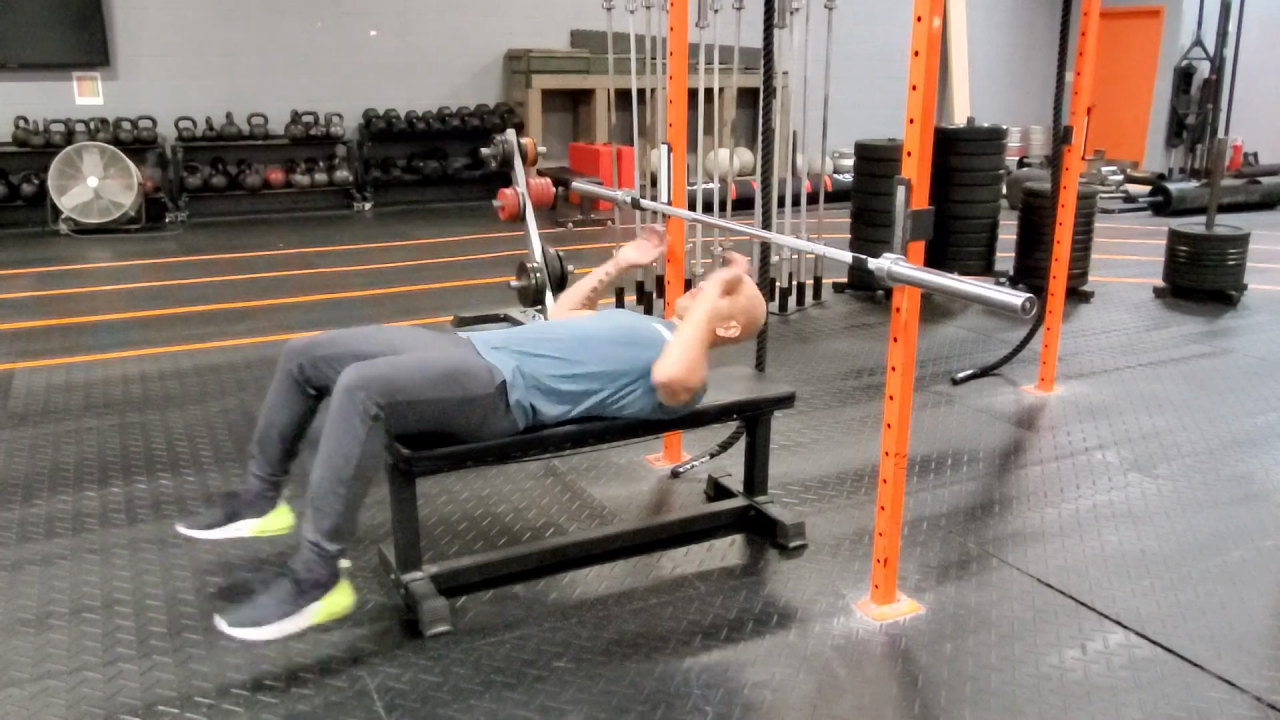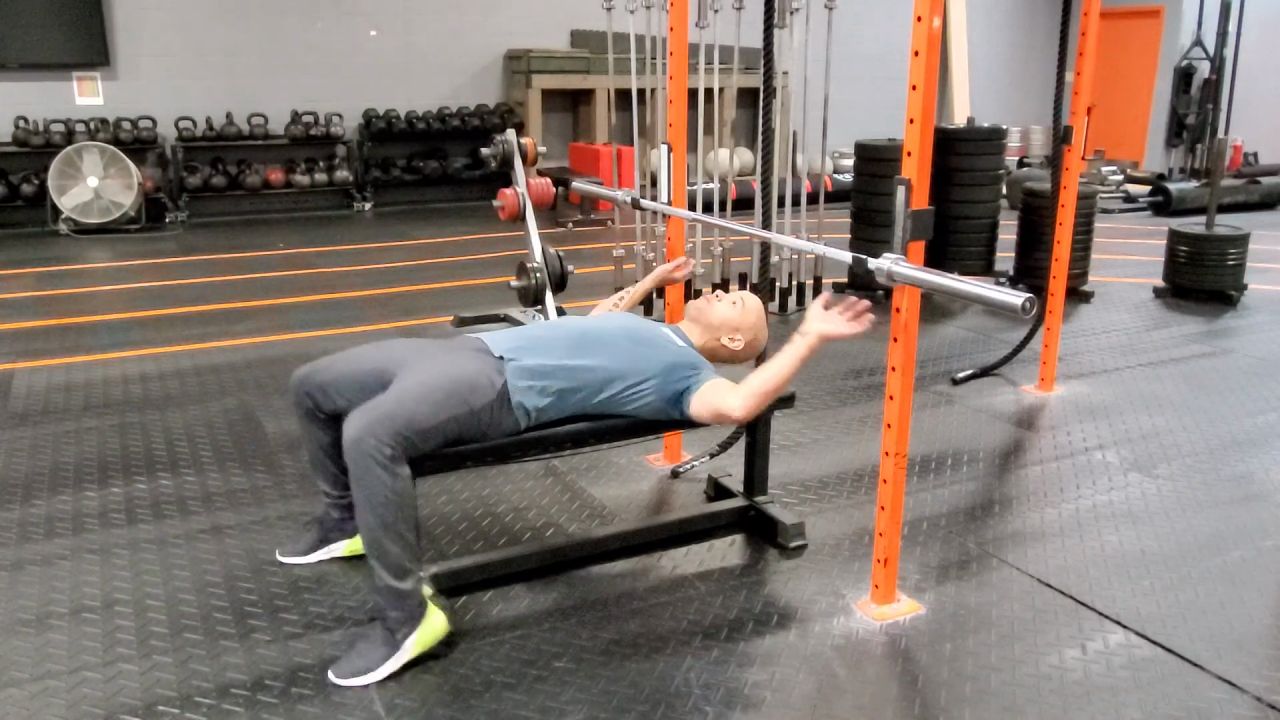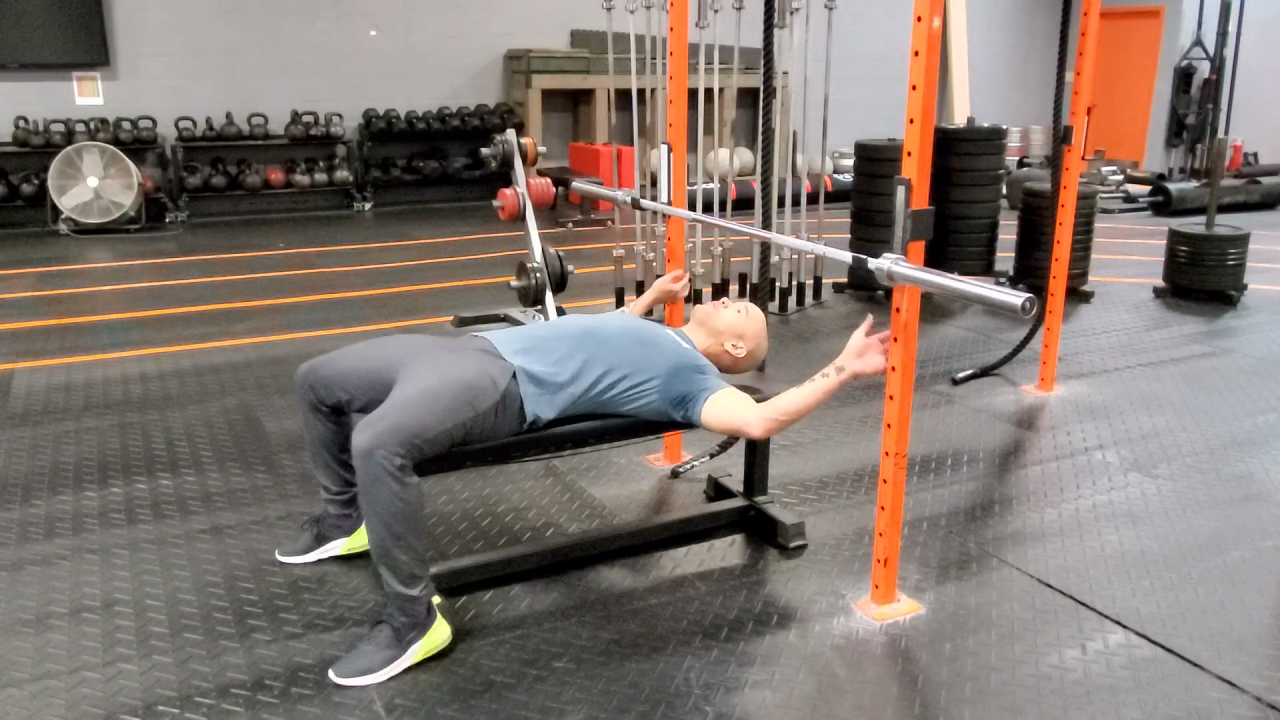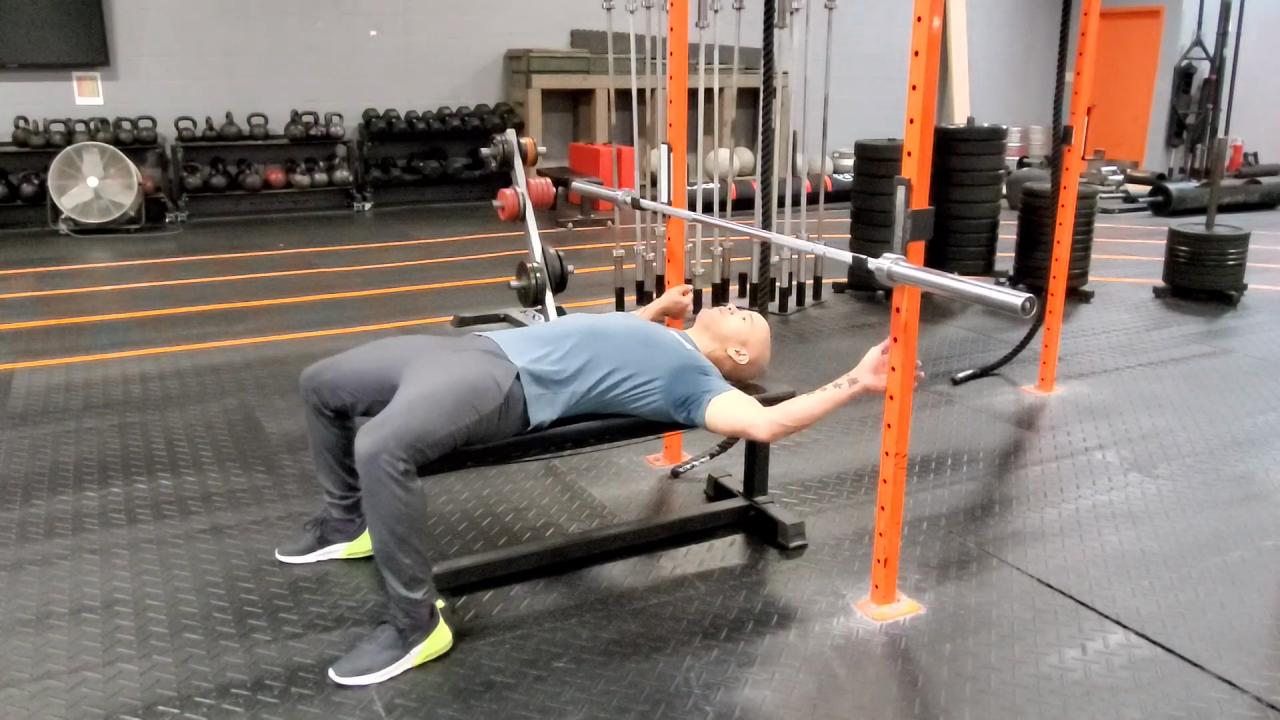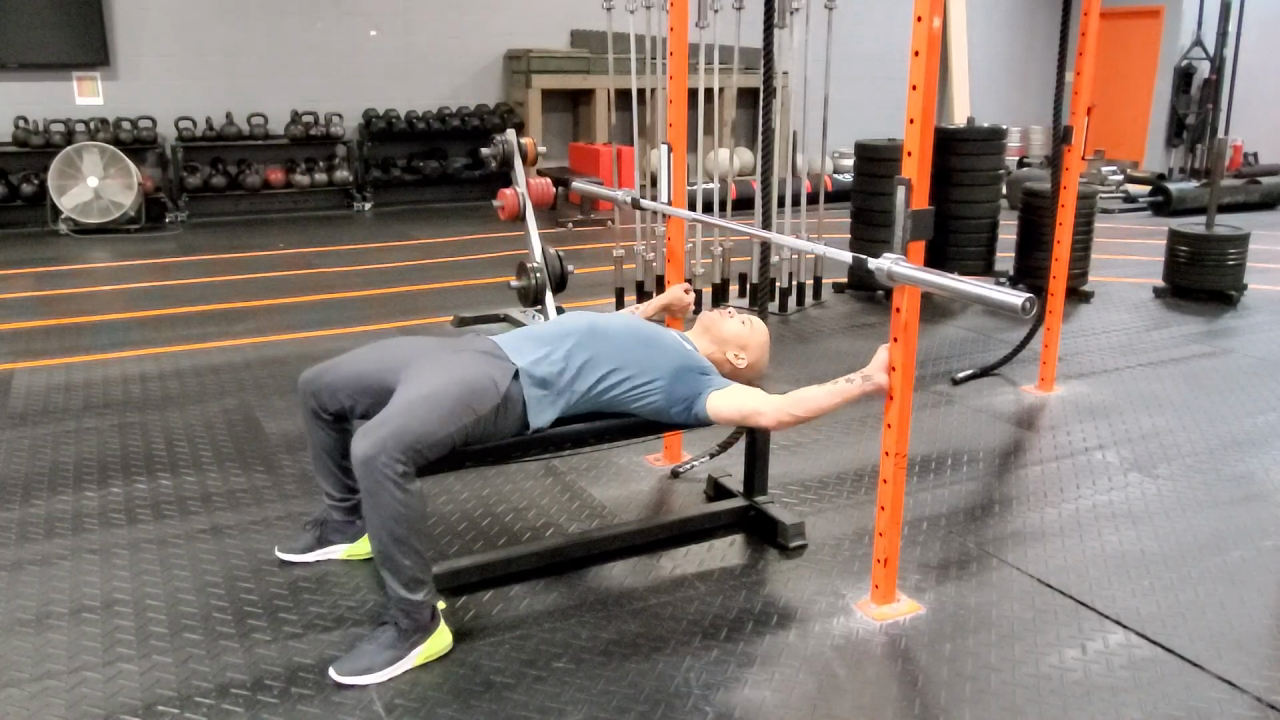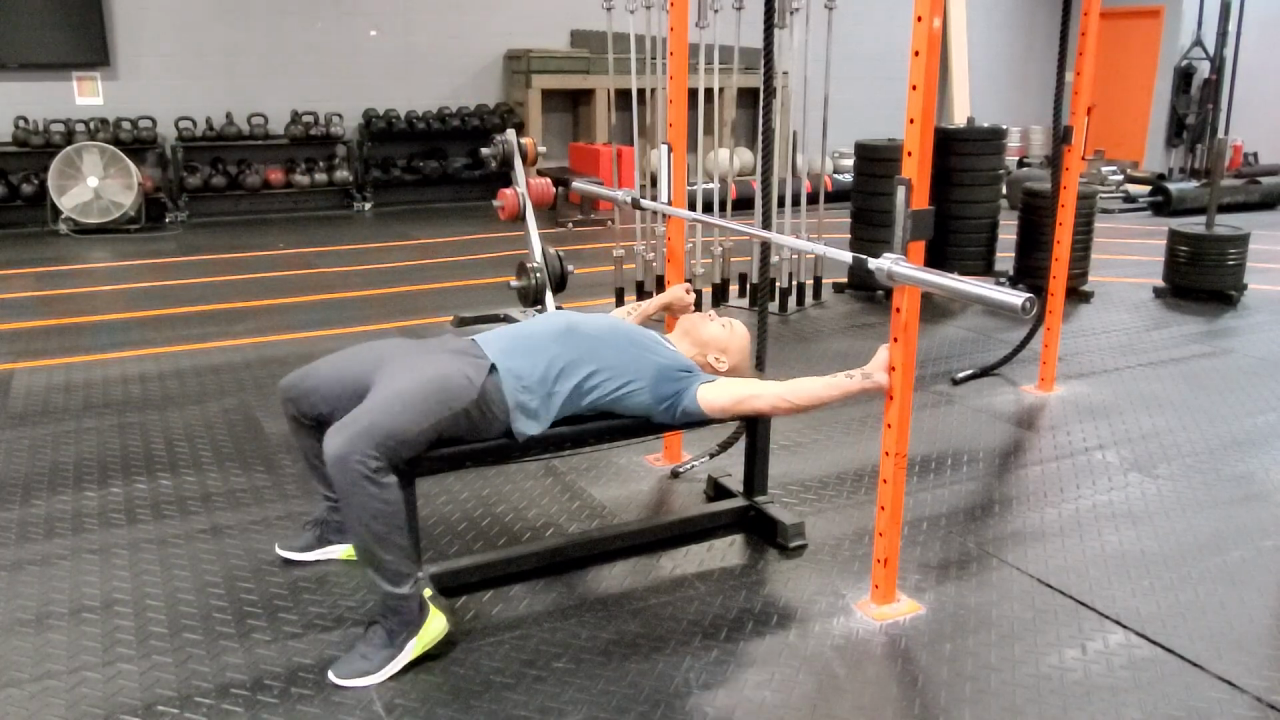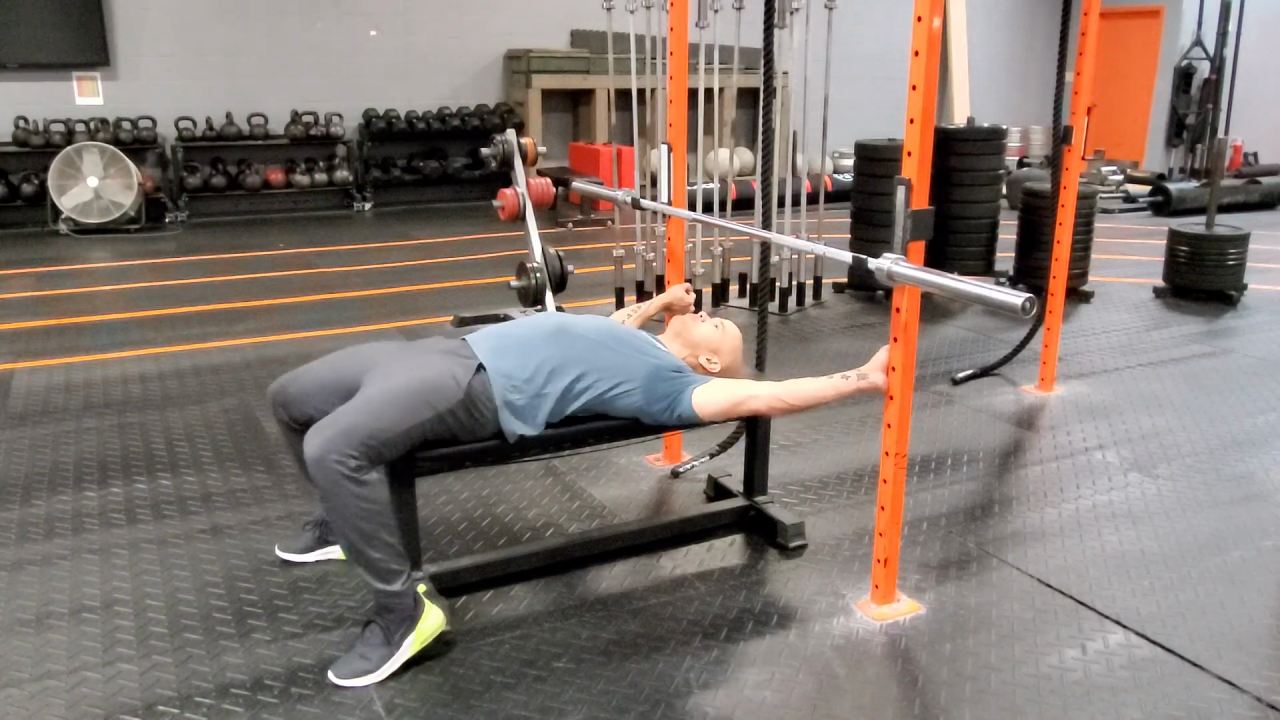
dt=0.2s
person 1, frame 1
left shoulder: (681, 378)
right shoulder: (643, 329)
left elbow: (670, 378)
right elbow: (561, 314)
left wrist: (717, 290)
right wrist: (619, 263)
left hip: (501, 392)
right hip: (474, 349)
left knee: (359, 390)
right knee: (307, 361)
left ankle: (318, 578)
right ankle: (262, 499)
person 1, frame 2
left shoulder: (686, 372)
right shoulder: (649, 328)
left elbow: (737, 405)
left wrist: (809, 335)
right wrist: (649, 281)
left hip: (500, 387)
right hip: (471, 346)
left knee: (367, 434)
right knee: (311, 385)
left ankle: (407, 614)
right ankle: (345, 520)
person 1, frame 3
left shoulder: (692, 377)
right shoulder: (658, 335)
left elbow: (757, 420)
left wrist: (844, 367)
right wrist: (652, 294)
left hip: (504, 385)
right hip: (473, 345)
left knee: (379, 446)
right knee: (318, 382)
left ankle: (413, 621)
right ankle: (345, 518)
person 1, frame 4
left shoulder: (695, 380)
right shoulder: (664, 339)
left elbow: (763, 424)
left wrist: (859, 380)
right wrist: (660, 305)
left hip: (507, 384)
right hip: (474, 346)
left knee: (382, 450)
right knee: (321, 385)
left ankle: (415, 623)
right ankle: (347, 521)
person 1, frame 5
left shoulder: (695, 380)
right shoulder: (660, 341)
left elbow: (771, 410)
left wrist: (869, 379)
right wrist: (661, 302)
left hip: (507, 388)
right hip: (475, 348)
left knee: (379, 450)
right knee: (319, 389)
left ankle: (417, 623)
right ankle: (348, 522)
person 1, frame 6
left shoulder: (678, 380)
right shoulder: (651, 345)
left elbow: (768, 397)
left wrist: (868, 377)
right wrist: (663, 298)
left hip: (487, 388)
left knee: (350, 449)
right knee: (300, 395)
left ankle: (406, 614)
right ankle: (348, 521)
person 1, frame 7
left shoulder: (670, 383)
right shoulder: (645, 347)
left elbow: (762, 396)
left wrist: (866, 376)
right wrist: (662, 301)
left hip: (479, 389)
left knee: (333, 447)
right knee: (290, 399)
left ankle: (402, 610)
right ankle: (345, 525)
